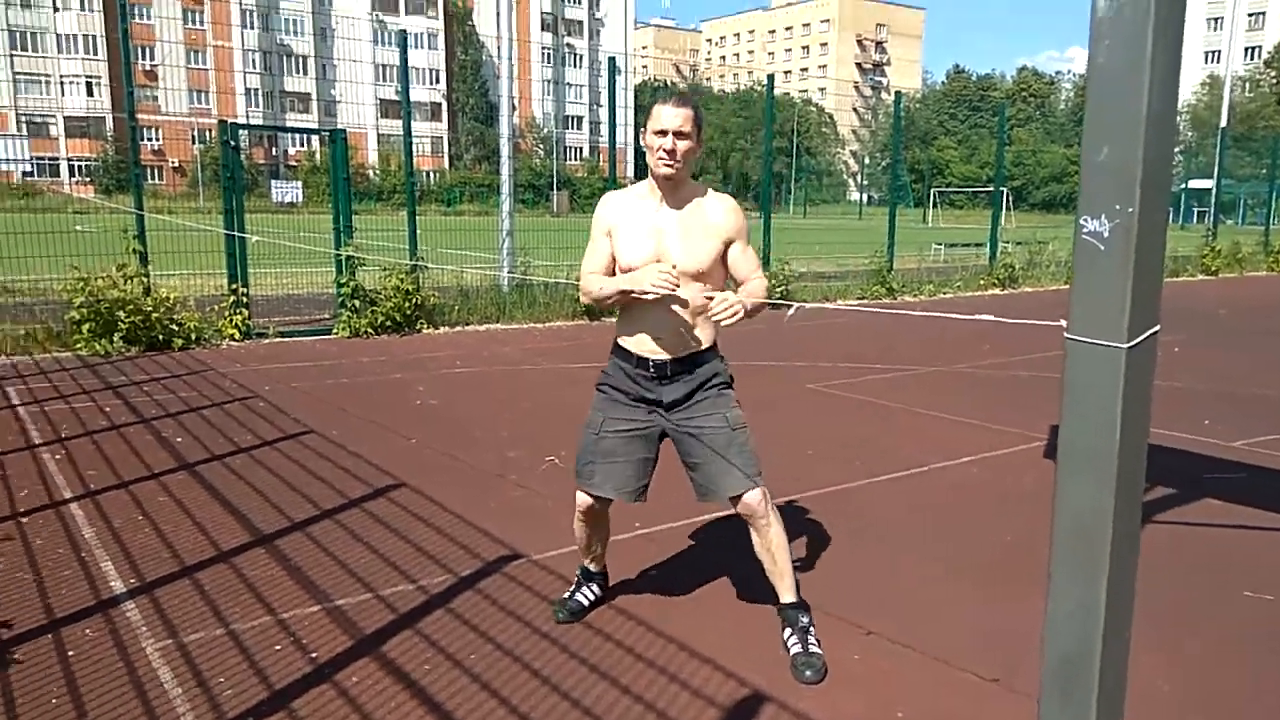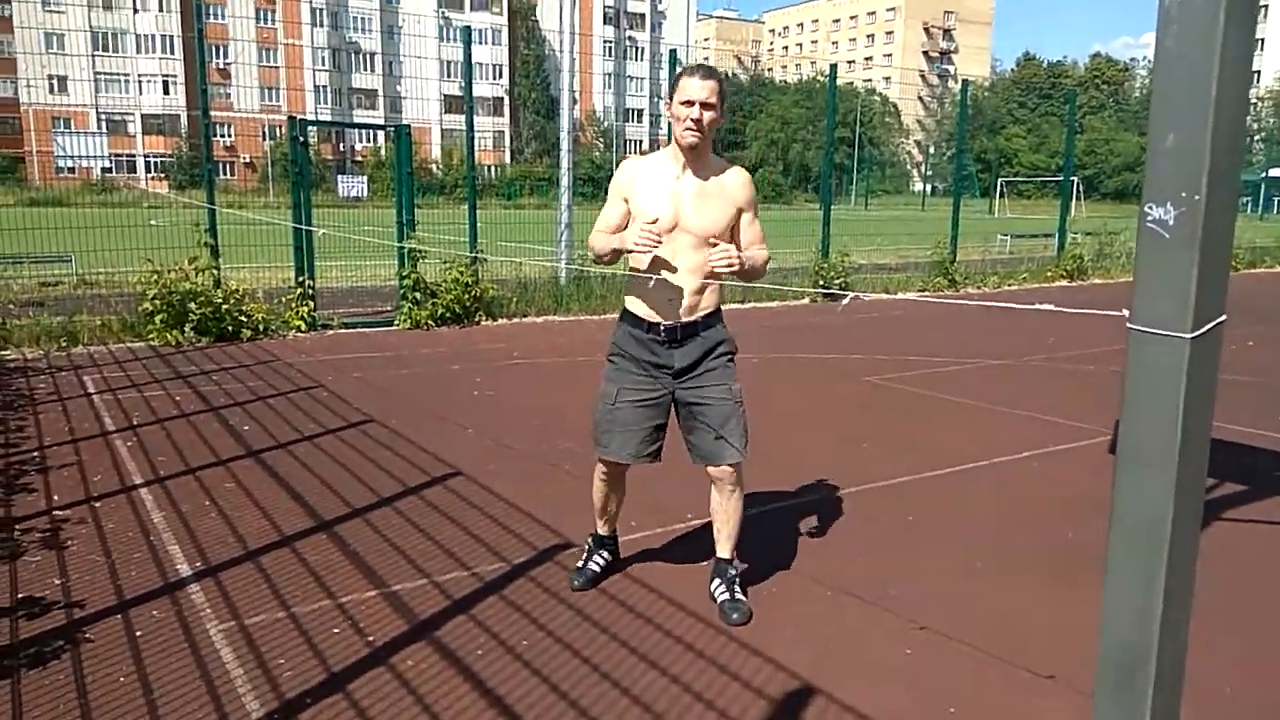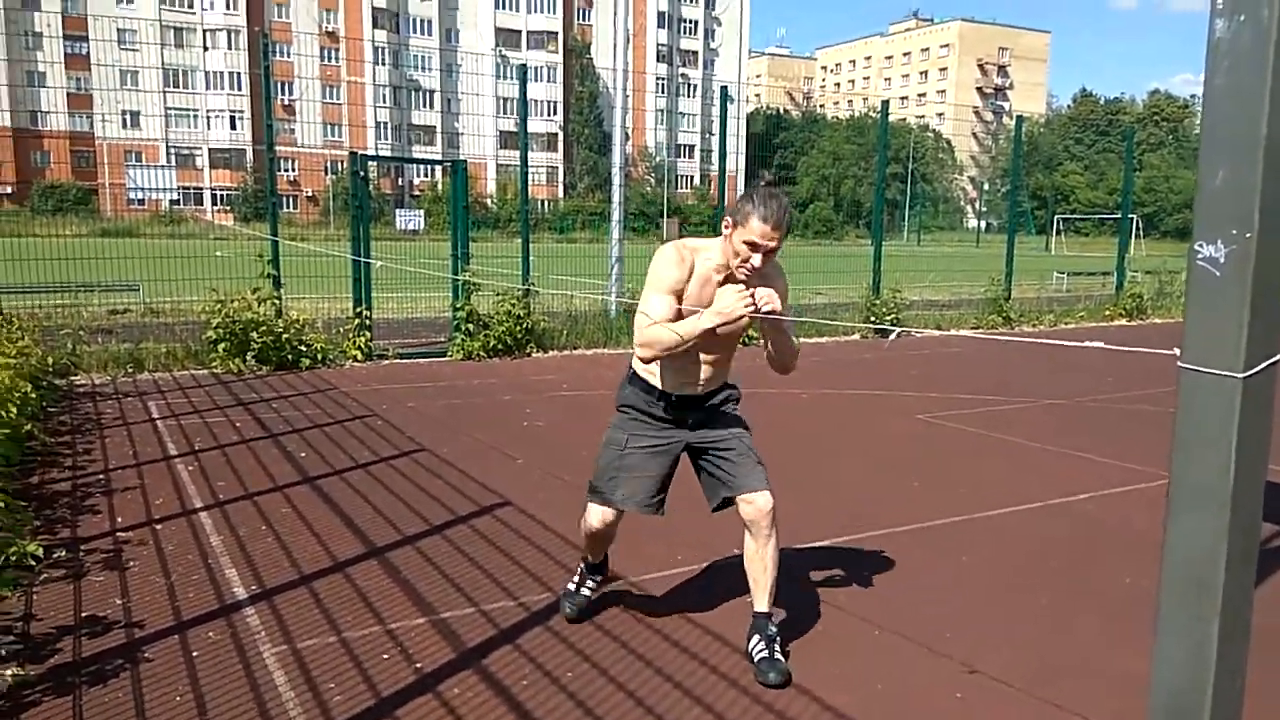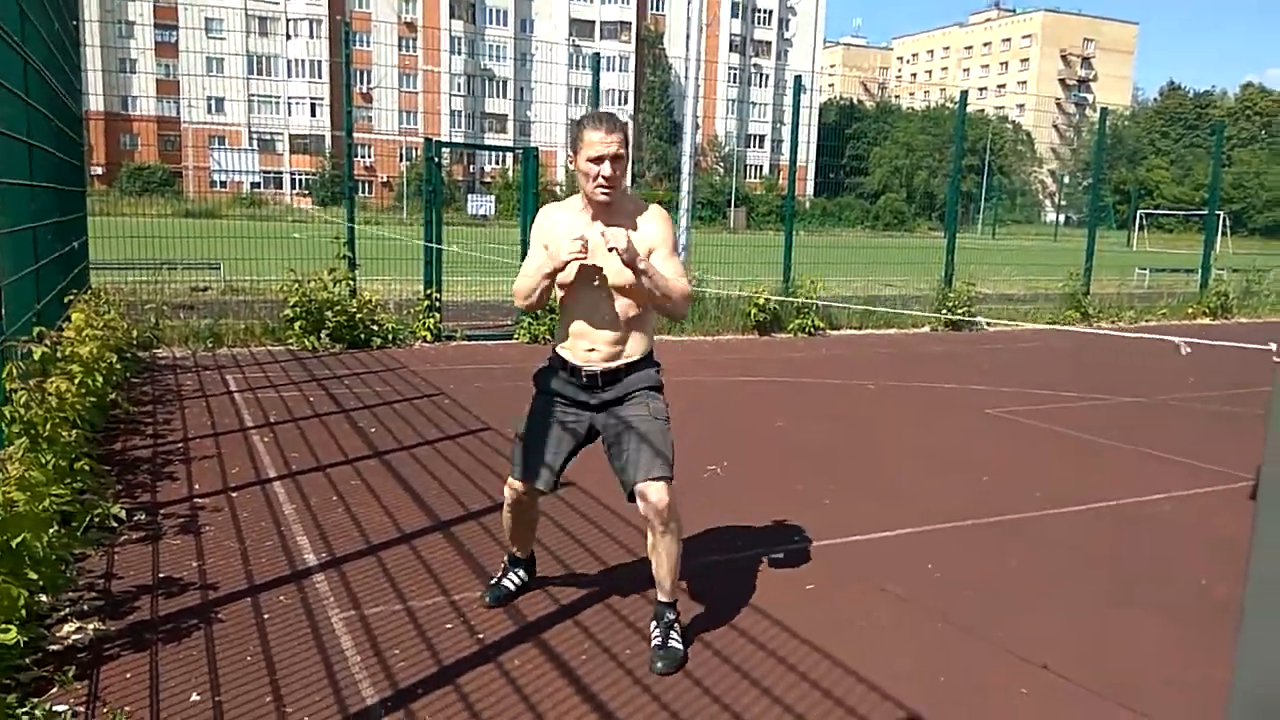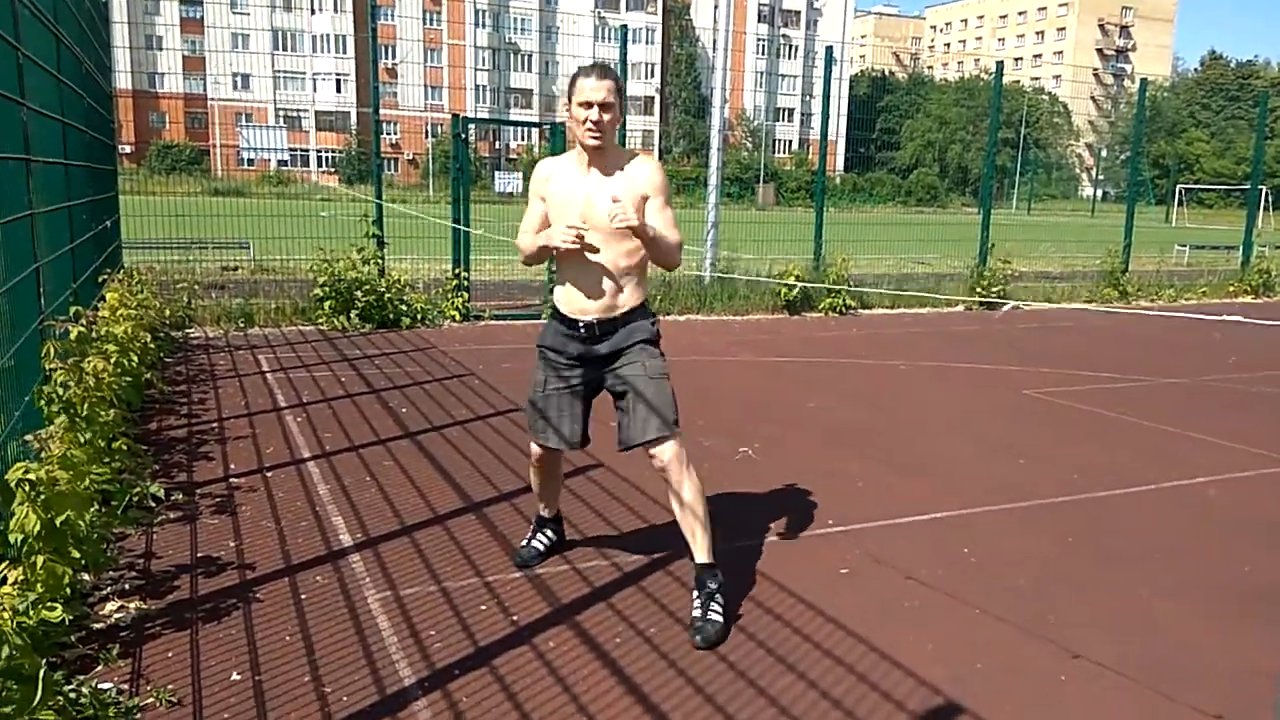
dt=1s
person 1, frame 1
left shoulder: (723, 211)
right shoulder: (615, 206)
left elbow: (755, 282)
right elbow: (588, 290)
left wrist: (742, 302)
right wrist: (630, 280)
left hip: (699, 377)
right hip: (628, 376)
left knee: (753, 501)
right knee: (590, 499)
left ankle: (795, 619)
right ankle: (593, 577)
person 1, frame 2
left shoulder: (736, 183)
right shoulder: (633, 172)
left elbow: (759, 261)
right elbow: (596, 246)
left wrist: (739, 262)
right wrist: (622, 241)
left hip: (704, 343)
right hip: (637, 339)
left knee: (726, 468)
right knee: (611, 460)
left ankle: (724, 573)
right ankle: (603, 544)
person 1, frame 3
left shoulder: (769, 277)
right shoulder: (678, 259)
left elbow: (785, 364)
right elbow: (647, 344)
left wrist: (775, 323)
right wrist: (715, 316)
left hip: (714, 404)
right hip: (650, 402)
left knee: (760, 508)
right knee: (599, 518)
left ankle: (762, 630)
right ankle: (592, 569)
person 1, frame 4
left shoulder: (652, 220)
right shoulder: (552, 219)
left elbow: (679, 306)
right elbow: (523, 300)
left wrist: (637, 266)
right wrist: (553, 263)
left hip: (632, 384)
right hip: (566, 380)
left knee: (657, 501)
right knee: (520, 490)
left ankle: (666, 615)
right ankle: (520, 563)
person 1, frame 5
left shoulder: (646, 171)
right shoulder: (547, 172)
left elbow: (672, 257)
right elbow: (524, 251)
left wrist: (642, 228)
right wrist: (549, 238)
left hip: (630, 334)
right hip: (565, 334)
left knee: (668, 454)
right knee: (542, 449)
left ankle: (707, 580)
right ankle: (550, 524)
